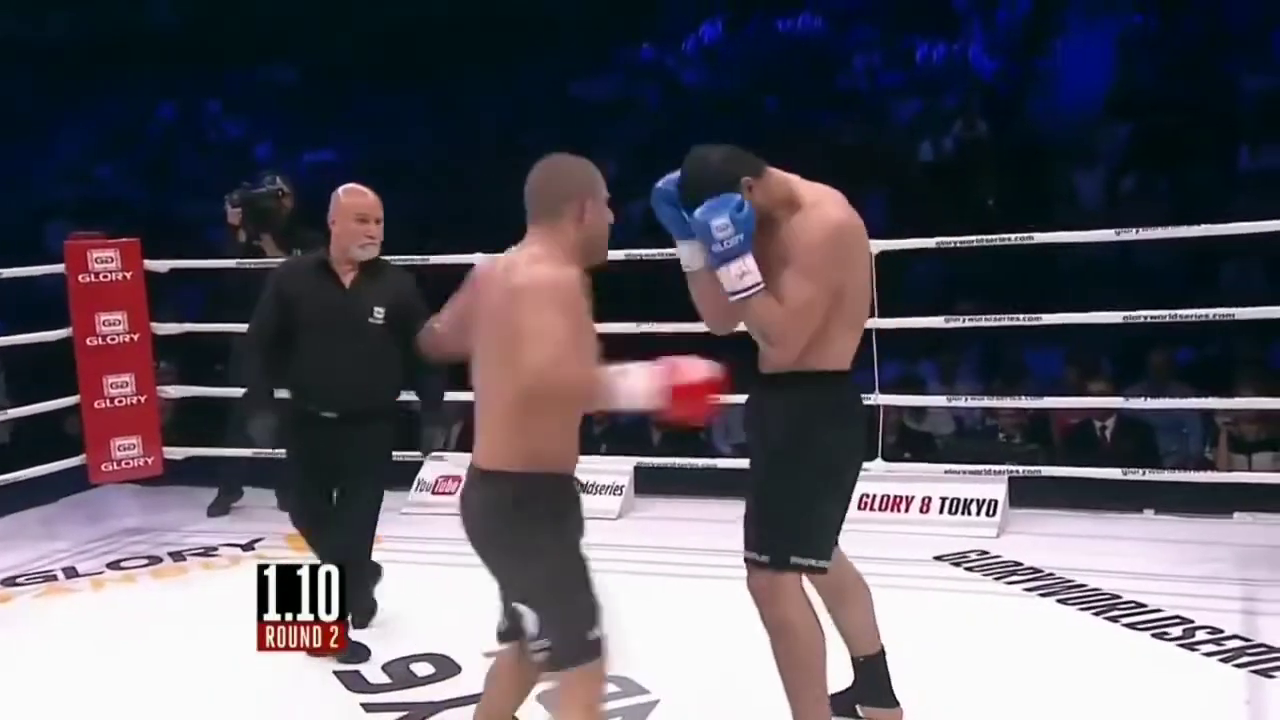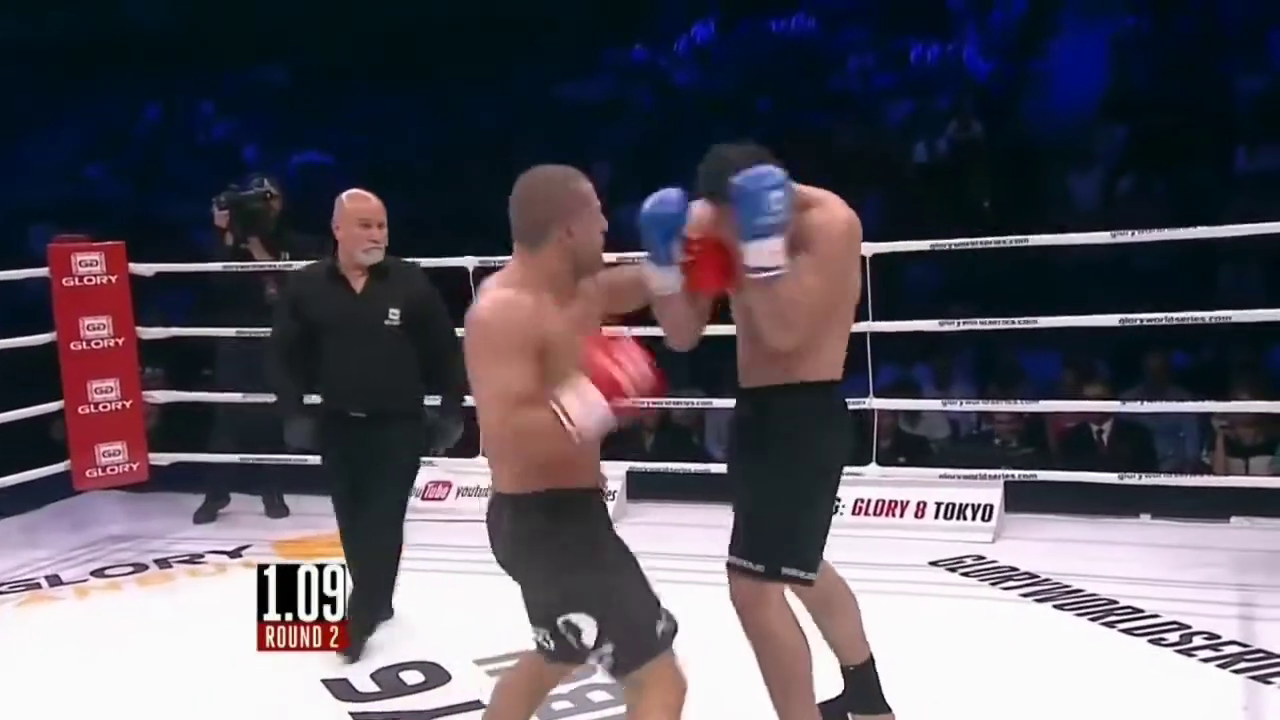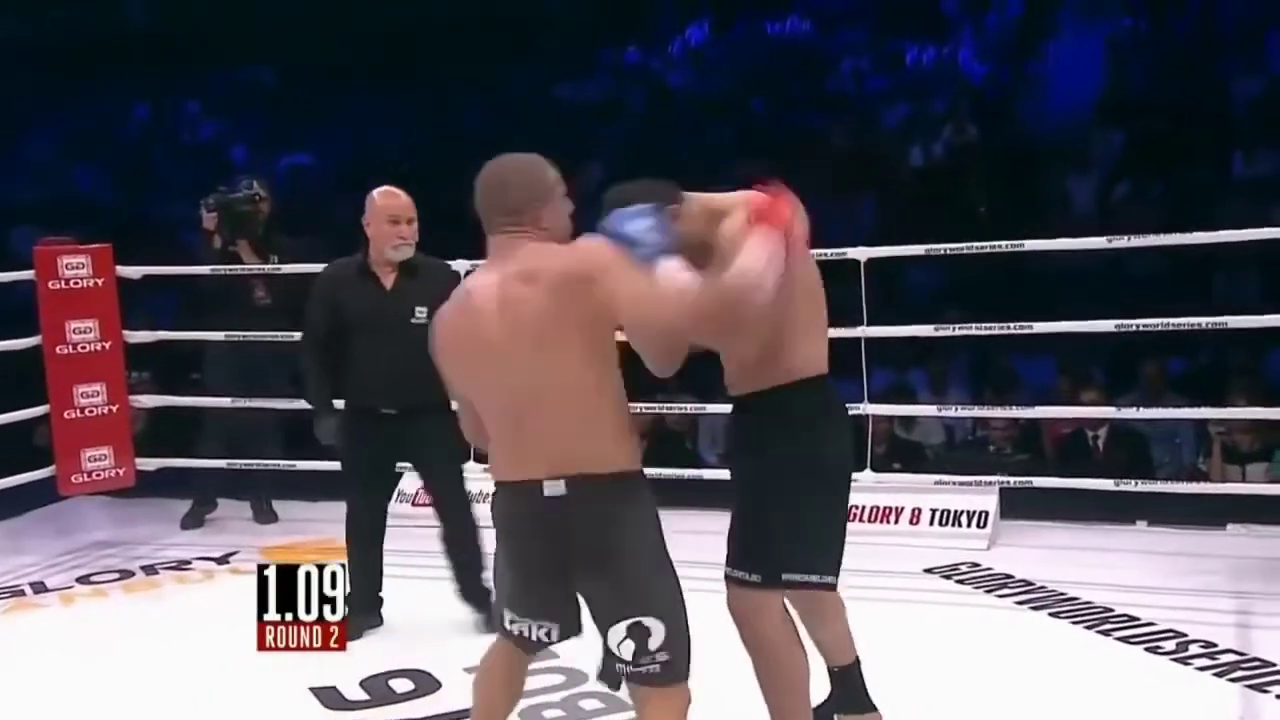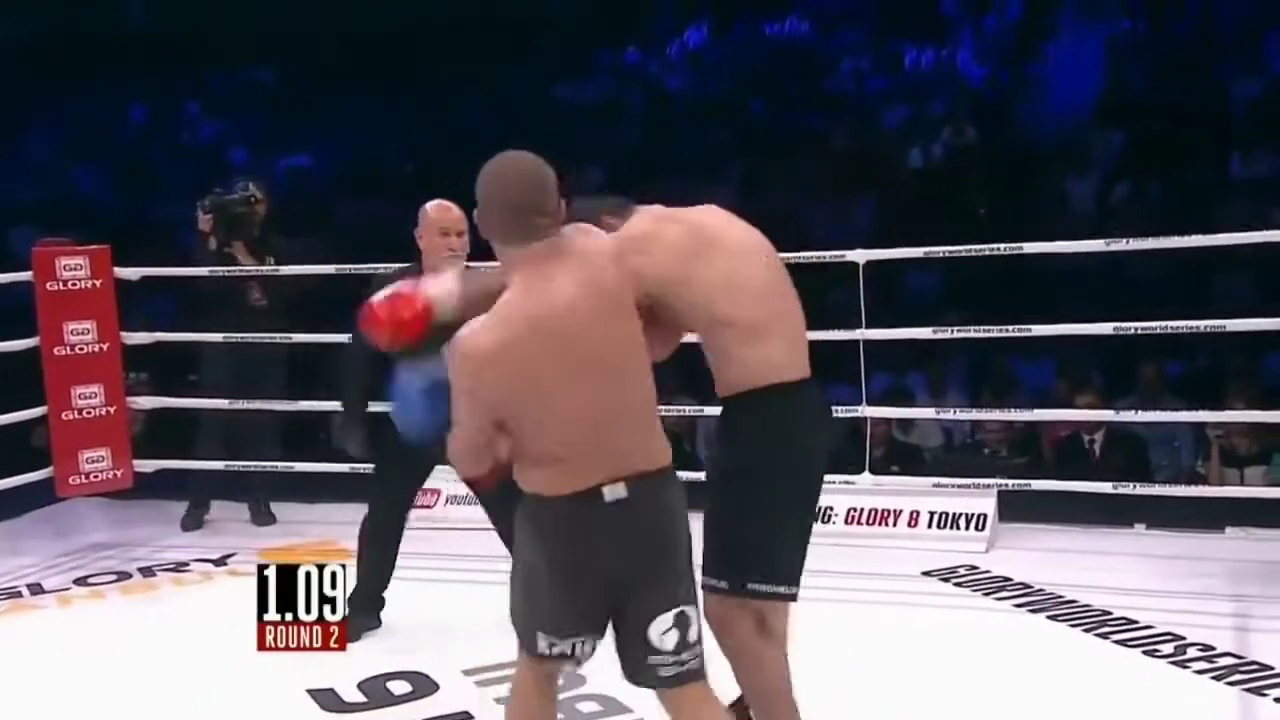
dt=0.2s
person 1, frame 1
left shoulder: (496, 275)
right shoulder: (549, 279)
left elbow: (444, 339)
right elbow: (550, 386)
right wrist: (648, 386)
left hip: (499, 490)
right hip: (524, 500)
left knee: (530, 646)
person 1, frame 2
left shoulder: (564, 288)
right shoulder: (503, 311)
left elbow: (621, 289)
right elbow: (509, 444)
left wrist: (674, 275)
right wrist: (597, 399)
left hip: (557, 519)
right hip: (550, 525)
left knee: (553, 658)
person 1, frame 3
left shoulder: (450, 319)
right shoulder: (584, 264)
right elbow: (667, 347)
right wrist: (712, 270)
left hip: (521, 512)
right hip: (607, 507)
left knee: (514, 643)
person 1, frame 4
left shoulder: (479, 348)
right shoulder: (591, 250)
left elbow: (470, 462)
left hip: (557, 524)
right hip: (650, 505)
left knee: (535, 666)
person 2, frame 1
left shoulder: (822, 223)
right shoulder: (761, 215)
left elbow: (783, 334)
right elbow: (721, 321)
left wrist: (732, 257)
right wrist: (690, 240)
left hip: (814, 406)
right hip: (789, 402)
left knee: (772, 578)
right knee: (817, 554)
person 2, frame 2
left shoulder: (829, 220)
right shoulder: (706, 221)
left elbow: (787, 332)
right elbow: (682, 336)
left wrist: (763, 237)
right wrist: (665, 259)
left hip: (802, 415)
right hip: (758, 411)
left knee: (755, 588)
right knee: (801, 564)
person 2, frame 3
left shoulder: (759, 219)
left elbow: (740, 341)
left hip: (797, 417)
right hip: (757, 417)
left knee: (752, 597)
right knee: (797, 572)
person 2, frame 4
left shoulder: (646, 244)
right shoulder: (700, 224)
right elbow: (656, 341)
left hip: (771, 421)
right hip: (785, 413)
left knee: (731, 605)
right knee: (754, 587)
person 3, frame 1
left shoulder: (397, 285)
right shoulder: (292, 277)
left elbow: (423, 354)
right elbow: (261, 346)
left wrist: (434, 413)
right wrist: (260, 406)
left hip: (368, 426)
right hip: (308, 423)
left knee: (355, 526)
right knee: (308, 515)
left ankle: (342, 623)
right ankle: (358, 582)
person 3, frame 2
left shoulder: (410, 282)
right shoulder: (307, 286)
left elbow: (443, 350)
right elbow: (286, 355)
left wrist: (452, 410)
right wrist: (293, 412)
left hip: (398, 423)
right hip: (340, 424)
left knee: (383, 520)
right knee: (353, 520)
left ankle: (362, 618)
right ankle: (373, 602)
person 3, frame 3
left shoulder: (439, 278)
right shoulder: (337, 281)
right elbow: (316, 350)
right wrist: (323, 409)
left hip: (428, 418)
right hip: (365, 419)
left knee: (453, 505)
right knee: (364, 515)
left ankle: (476, 594)
right ankle: (365, 604)
person 3, frame 4
left shoulder: (488, 293)
right shoulder: (391, 291)
right elbow: (363, 359)
right wrist: (354, 420)
right hip: (411, 423)
left knee: (510, 509)
right knee: (383, 516)
right ankle: (365, 606)
person 4, frame 1
left shoulder: (306, 241)
right shoulder: (245, 238)
right elbow: (230, 280)
left wrist: (277, 254)
right wrist: (237, 235)
right knee: (243, 412)
right ankle: (229, 487)
person 4, frame 2
left shoulder: (297, 244)
right shoulder: (233, 240)
right elbow: (219, 283)
left wrist: (265, 257)
right wrist: (225, 238)
right hip: (238, 343)
left knee: (277, 418)
right knee: (230, 417)
left ankle: (272, 491)
right ankle: (216, 493)
person 4, frame 3
left shoulder: (282, 247)
right shoulder: (221, 243)
left elbow: (291, 292)
right elbow: (206, 285)
left wrist: (253, 259)
right wrist: (213, 241)
left hip: (269, 348)
right hip: (225, 347)
left knee: (265, 424)
right knee: (217, 422)
left ankle: (260, 497)
right ankle: (203, 499)
person 4, frame 4
left shoulder: (278, 248)
right shoulder: (217, 244)
left elbow: (286, 293)
right elbow: (202, 287)
left wrist: (247, 260)
right wrist: (209, 242)
left hip: (265, 350)
right hip: (222, 348)
left knee: (262, 426)
right knee: (213, 424)
left ankle: (258, 499)
right ankle: (198, 501)
